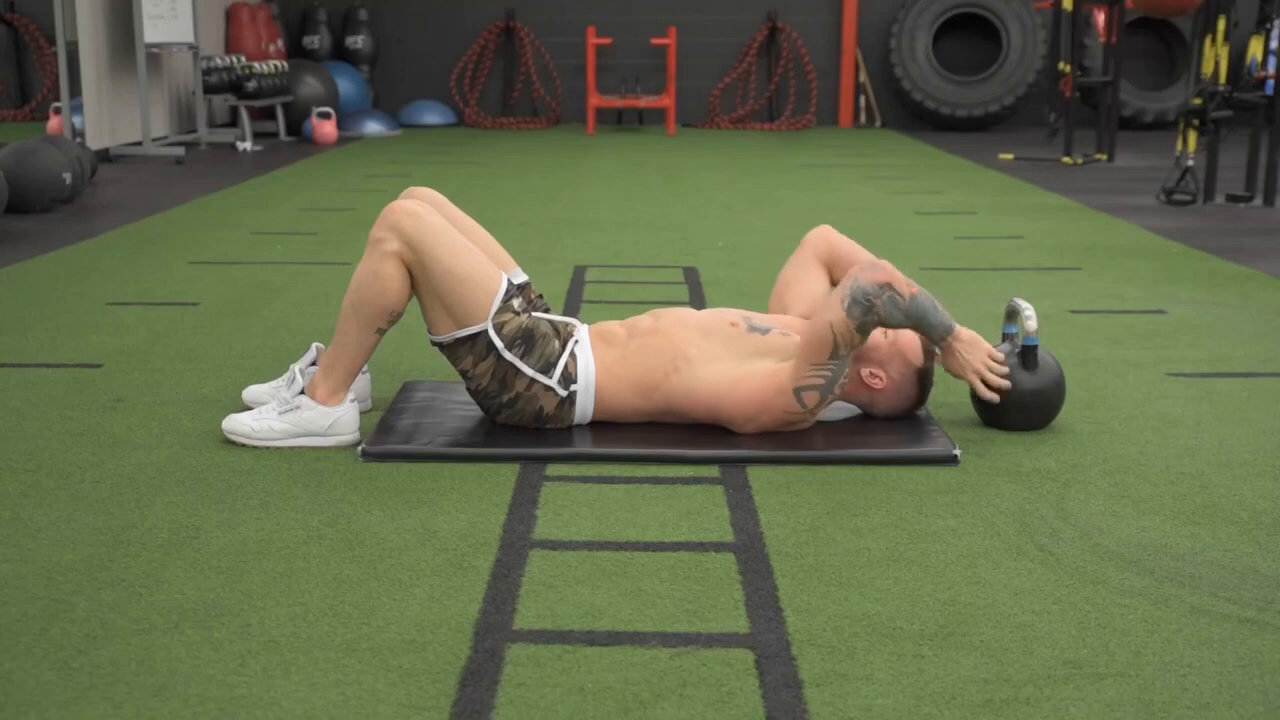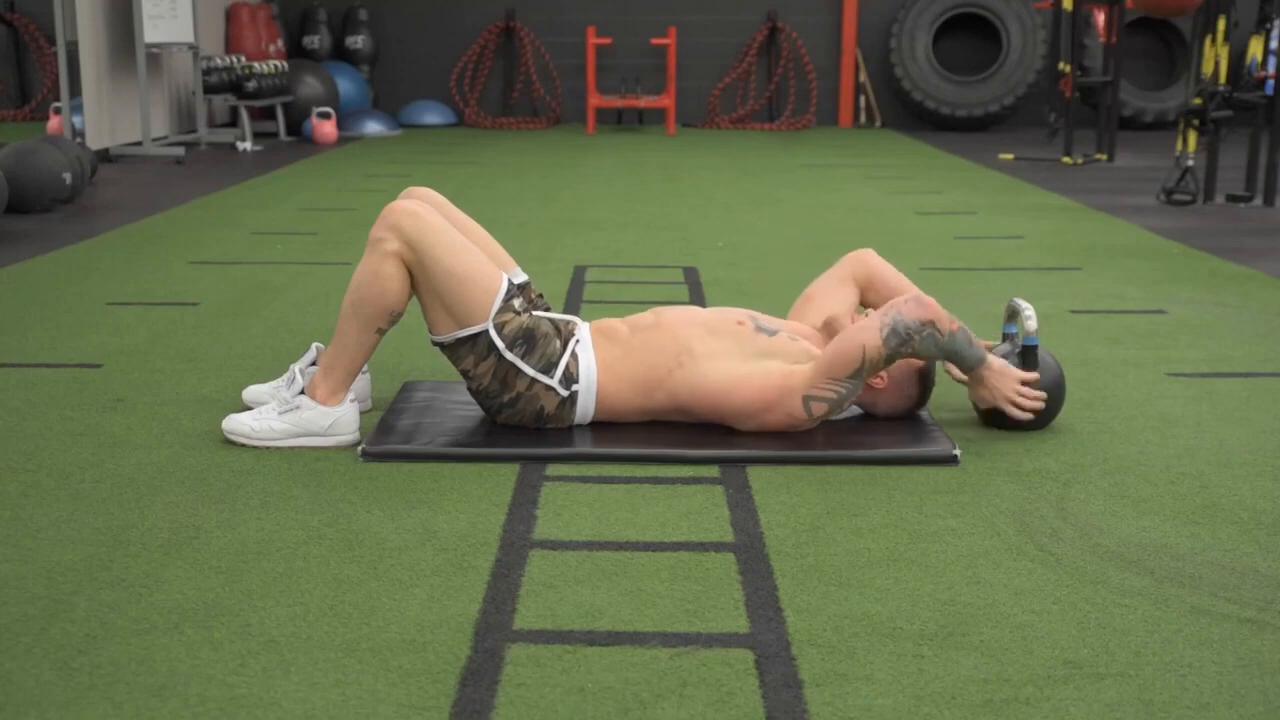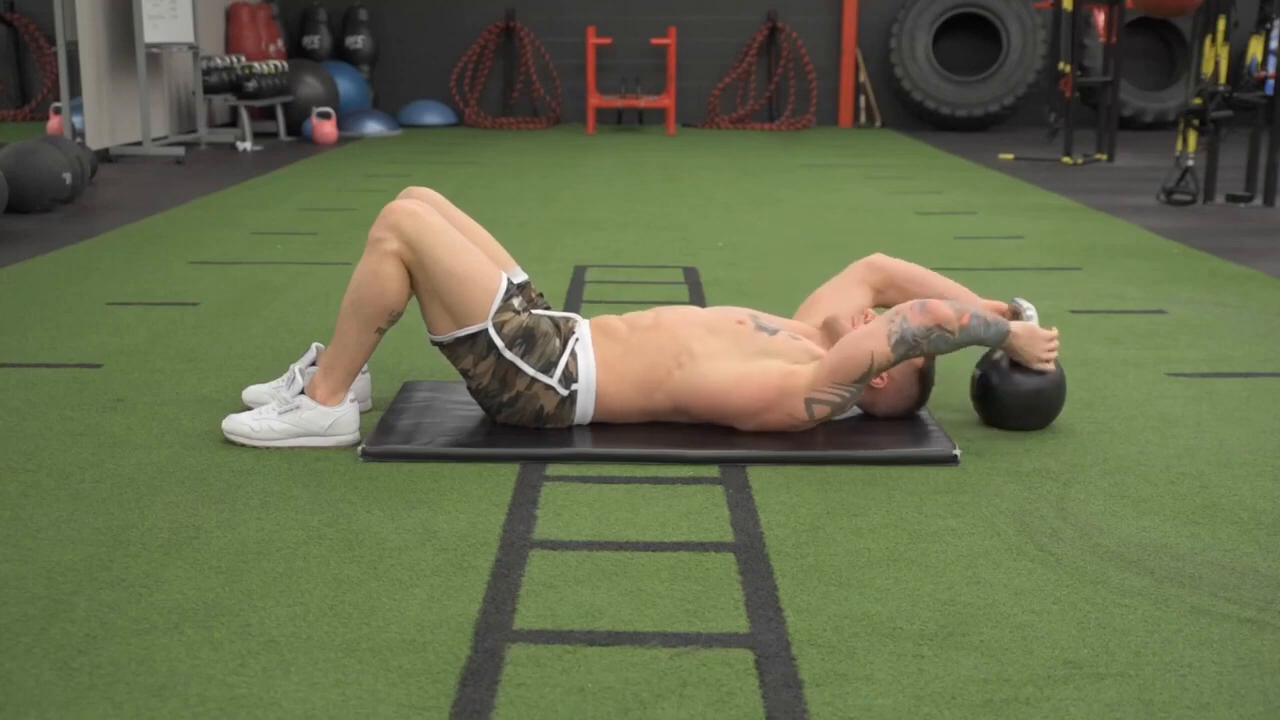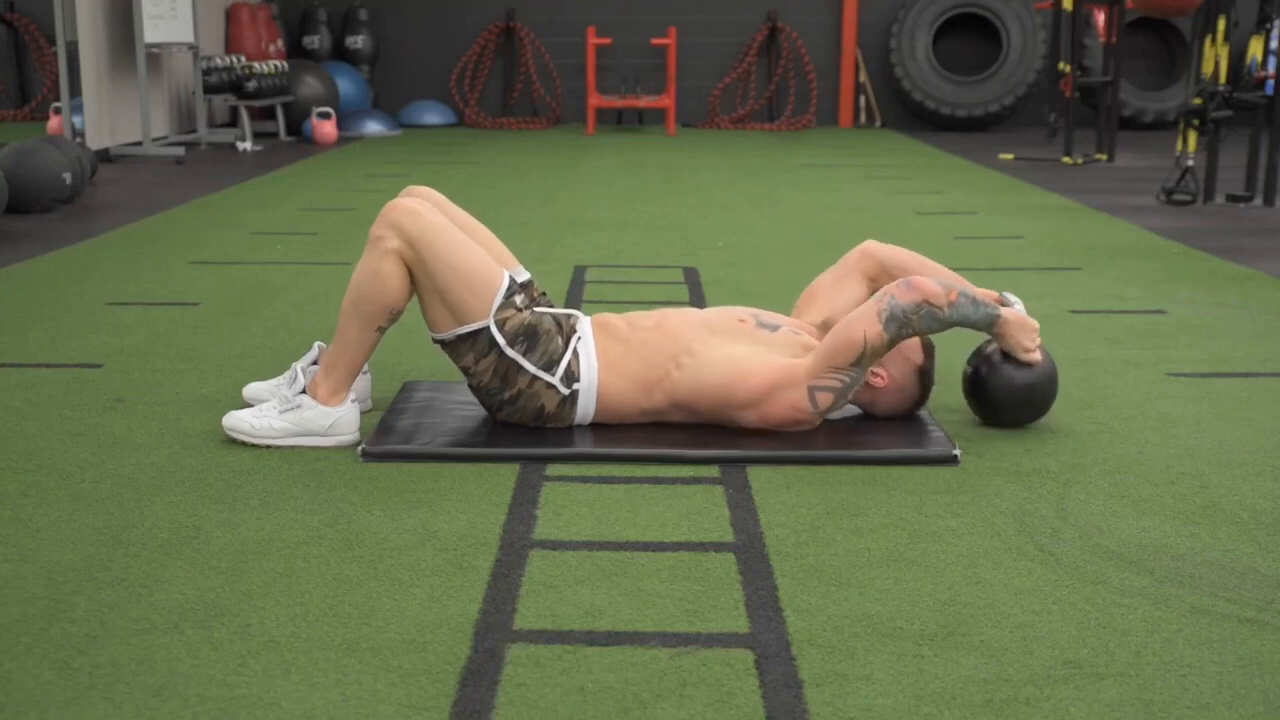
dt=0.5s
person 1, frame 1
left shoulder: (808, 393)
right shoulder: (800, 334)
left elbow: (874, 282)
right elbow: (822, 240)
left wrist: (950, 335)
right wrist: (941, 320)
left hip: (543, 382)
right hip: (558, 340)
left knee: (401, 226)
right knee: (415, 203)
left ankle: (323, 404)
right ankle: (335, 374)
person 1, frame 2
left shoulder: (813, 398)
right shoulder: (812, 340)
left elbow: (916, 313)
right elbow: (862, 263)
left wrist: (979, 367)
right wrist: (968, 346)
left hip: (544, 383)
right hip: (559, 343)
left knee: (401, 225)
right knee: (417, 202)
left ankle: (324, 406)
right ankle: (334, 375)
person 1, frame 3
left shoulder: (815, 396)
right shoulder: (809, 340)
left elbow: (928, 318)
right elbow: (877, 268)
left wrist: (1005, 336)
right wrist: (989, 308)
left hip: (542, 381)
right hip: (558, 338)
left knee: (400, 225)
right knee: (414, 203)
left ankle: (324, 402)
right ankle: (338, 372)
person 1, frame 4
left shoulder: (812, 392)
right shoulder: (811, 342)
left elbow: (916, 289)
right elbow: (871, 257)
left wrist: (995, 316)
right wrist: (993, 298)
left hip: (545, 377)
right hip: (561, 339)
left knee: (401, 224)
right knee: (417, 203)
left ankle: (325, 402)
right ankle: (336, 371)
